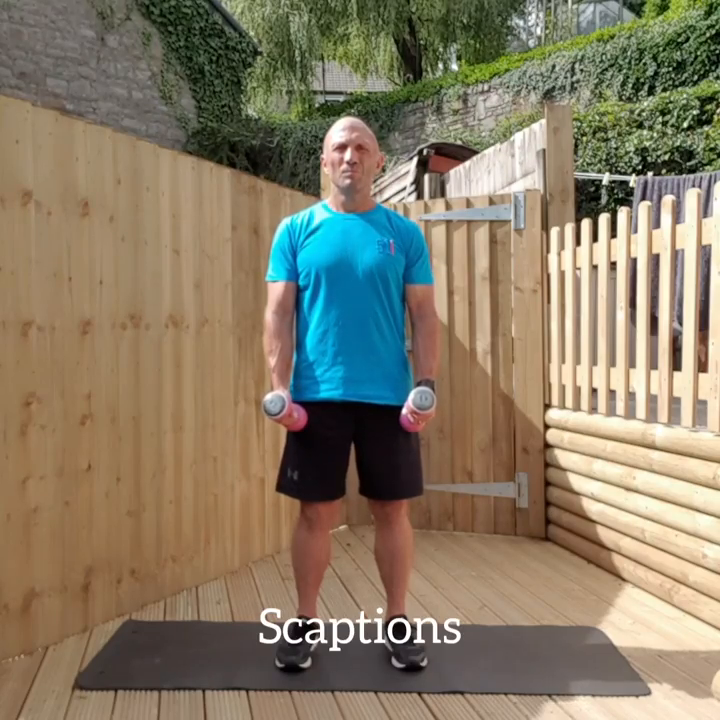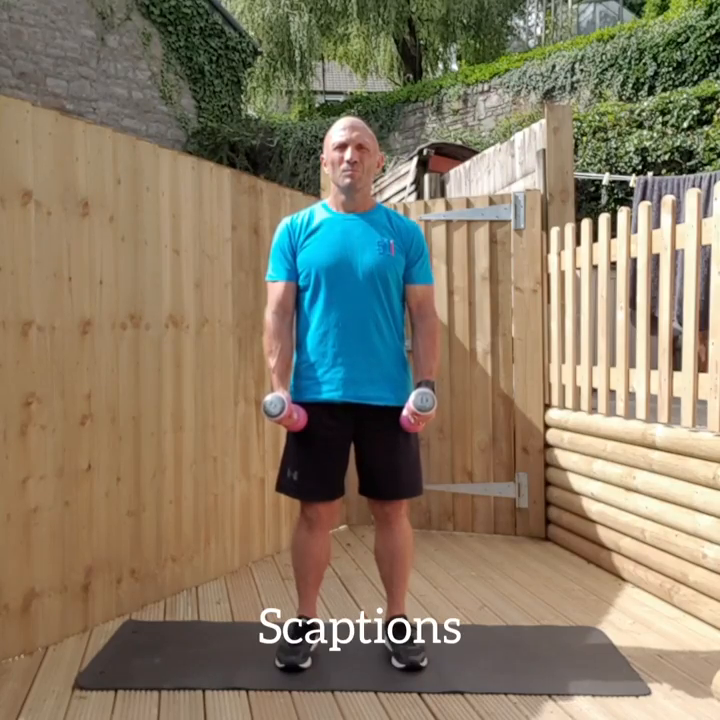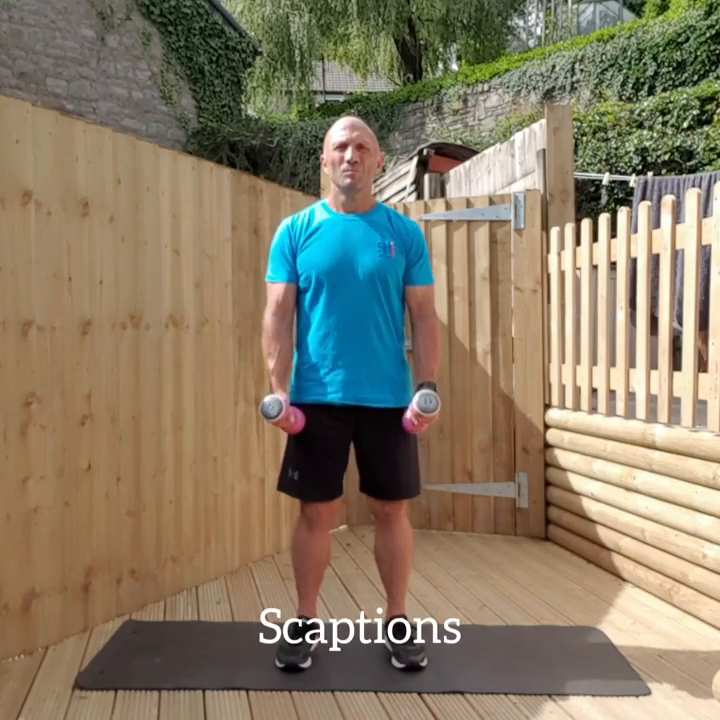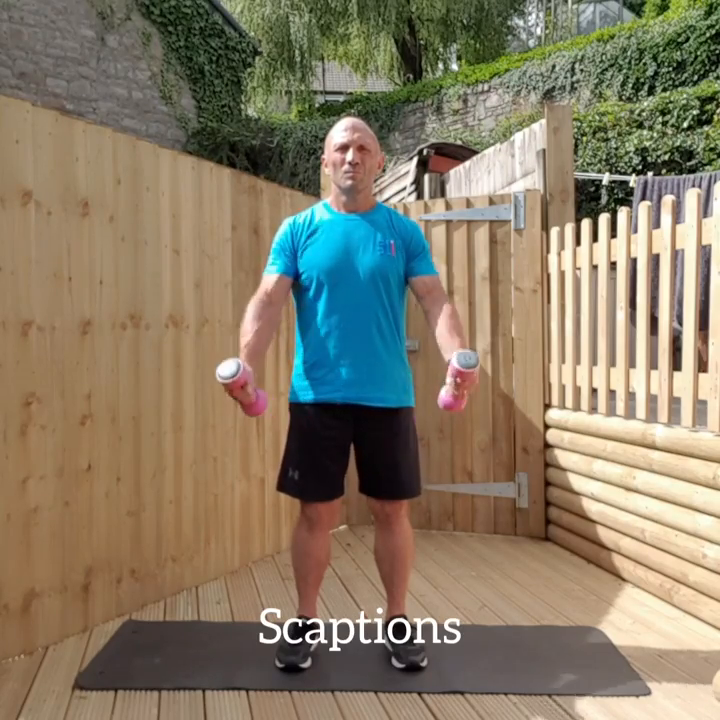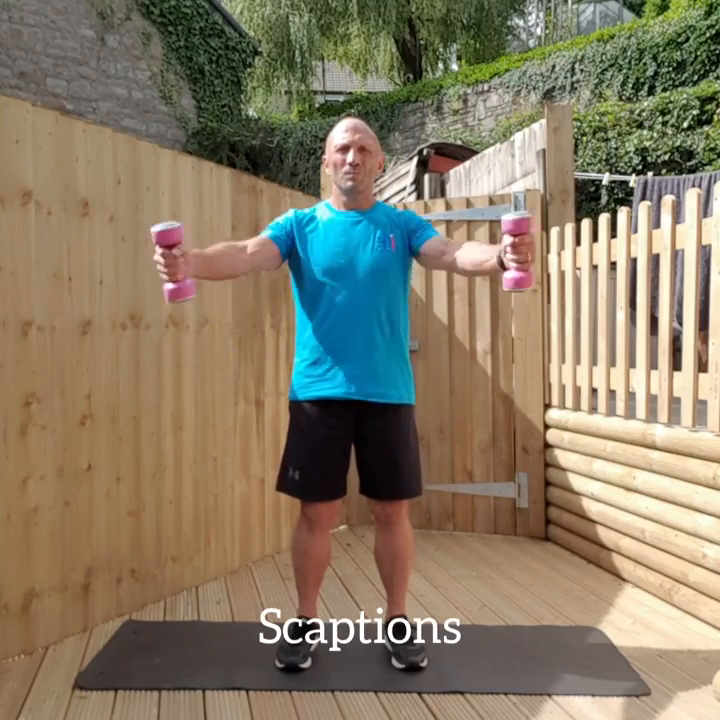
dt=0.2s
person 1, frame 1
left shoulder: (404, 234)
right shoulder: (295, 230)
left elbow: (423, 316)
right elbow: (279, 314)
left wrist: (426, 386)
right wrist: (279, 388)
left hip: (389, 396)
right hip: (317, 396)
left knee: (392, 510)
right knee: (316, 512)
left ankle: (397, 621)
right ankle: (305, 622)
person 1, frame 2
left shoulder: (404, 233)
right shoulder: (295, 230)
left elbow: (423, 316)
right elbow: (278, 314)
left wrist: (426, 387)
right wrist: (279, 387)
left hip: (389, 397)
right hip: (317, 396)
left knee: (392, 510)
right knee: (316, 512)
left ankle: (397, 621)
right ankle: (305, 622)
person 1, frame 3
left shoulder: (404, 233)
right shoulder: (296, 230)
left elbow: (424, 316)
right elbow: (278, 314)
left wrist: (429, 388)
right wrist: (277, 388)
left hip: (388, 397)
right hip: (317, 397)
left knee: (392, 510)
right knee: (316, 512)
left ankle: (397, 621)
right ankle: (305, 622)
person 1, frame 4
left shoulder: (403, 230)
right shoulder: (298, 229)
left elbow: (437, 300)
right elbow: (267, 299)
left wrist: (457, 358)
right wrist: (246, 362)
left hip: (388, 396)
right hip: (316, 396)
left knee: (392, 510)
right knee: (316, 511)
left ankle: (397, 622)
right ankle: (305, 622)
person 1, frame 5
left shoulder: (403, 225)
right shoulder: (300, 226)
left elbow: (454, 252)
right elbow: (245, 254)
left wrist: (502, 255)
right wrist: (190, 261)
left hip: (389, 393)
right hip: (318, 392)
left knee: (393, 510)
right knee: (316, 512)
left ankle: (397, 622)
right ankle: (305, 622)
